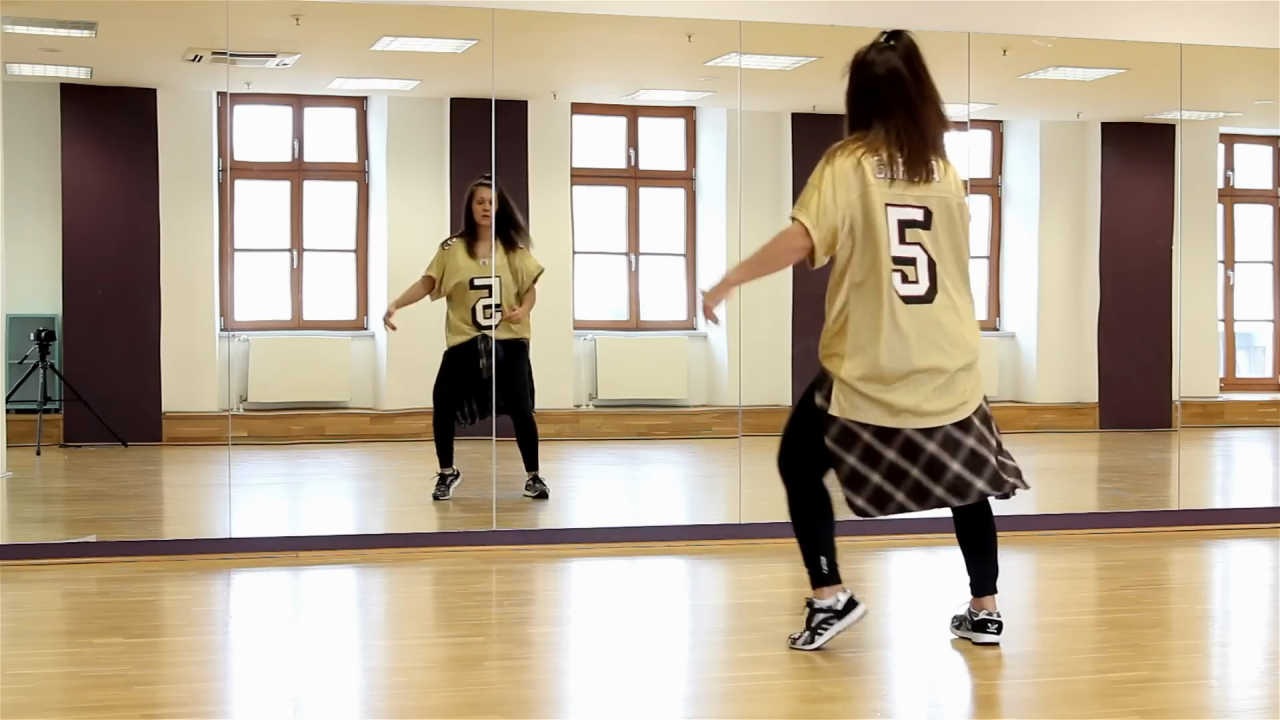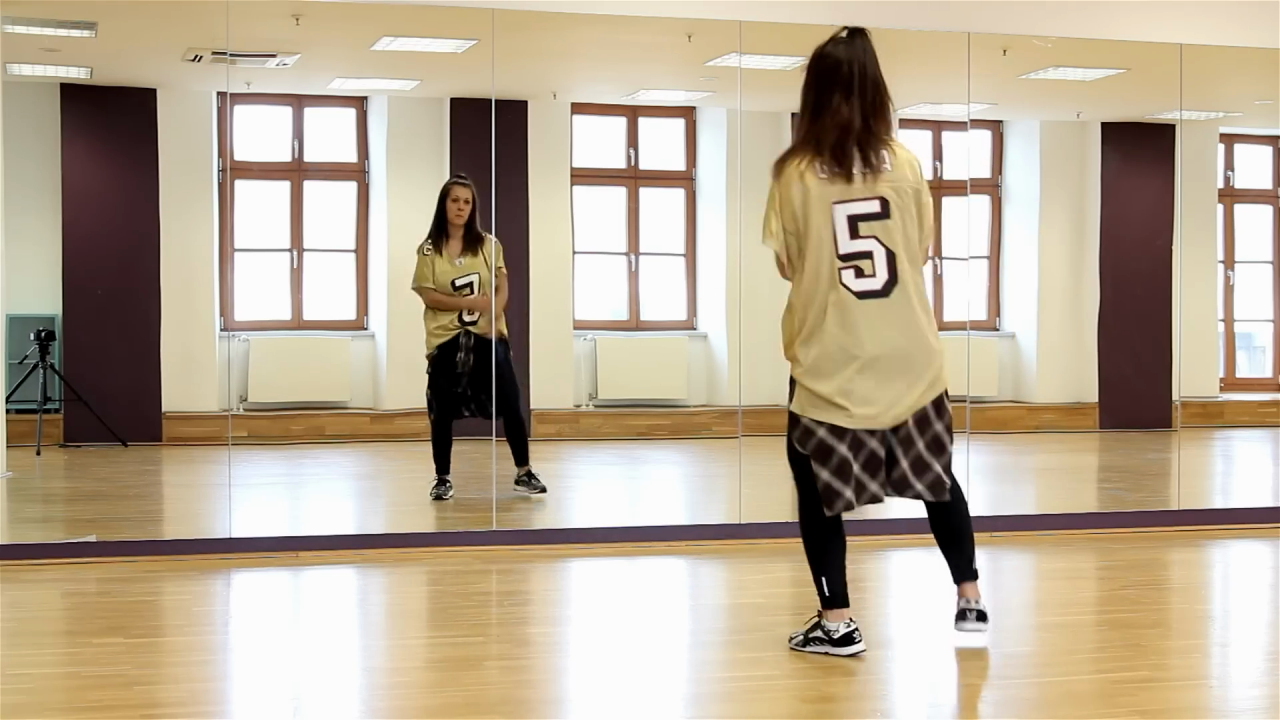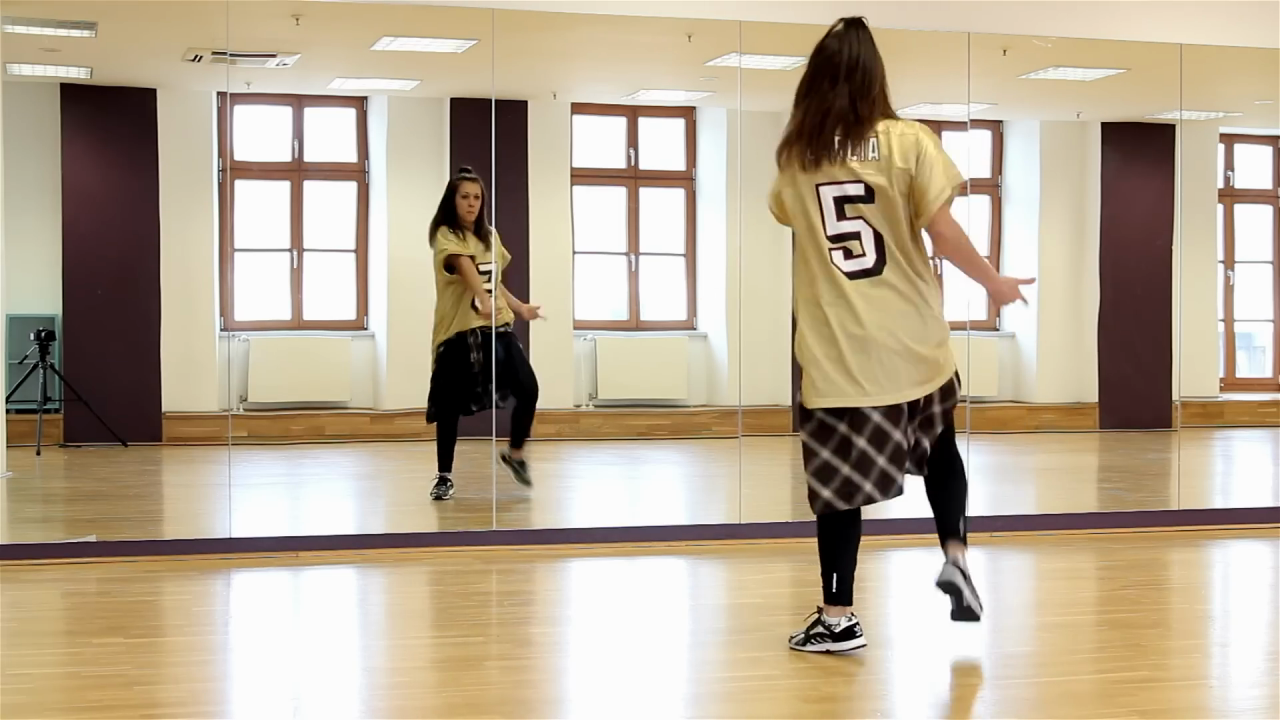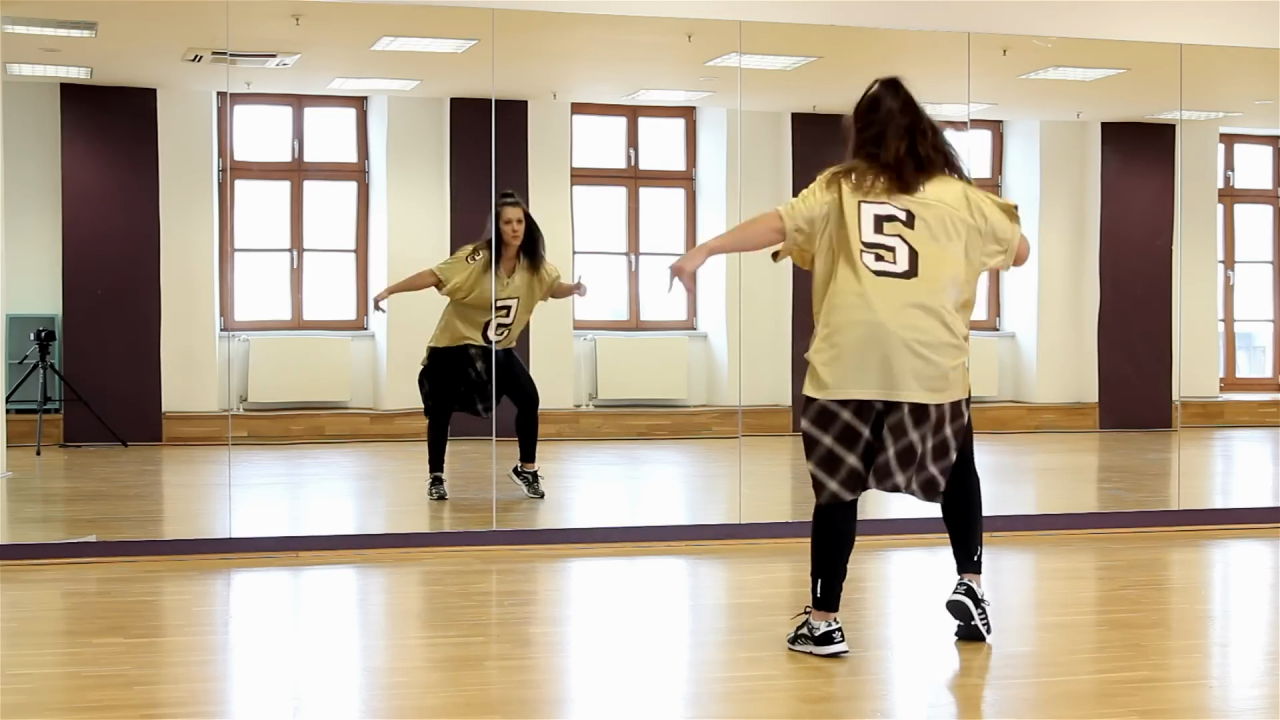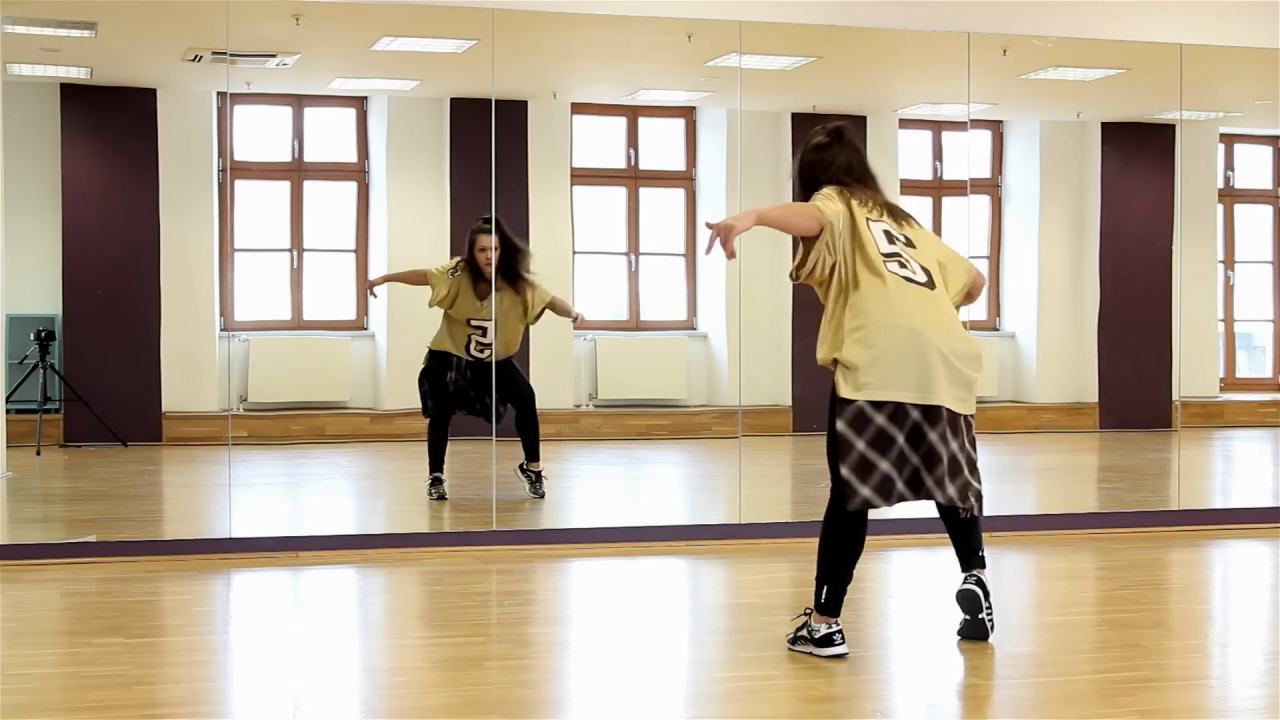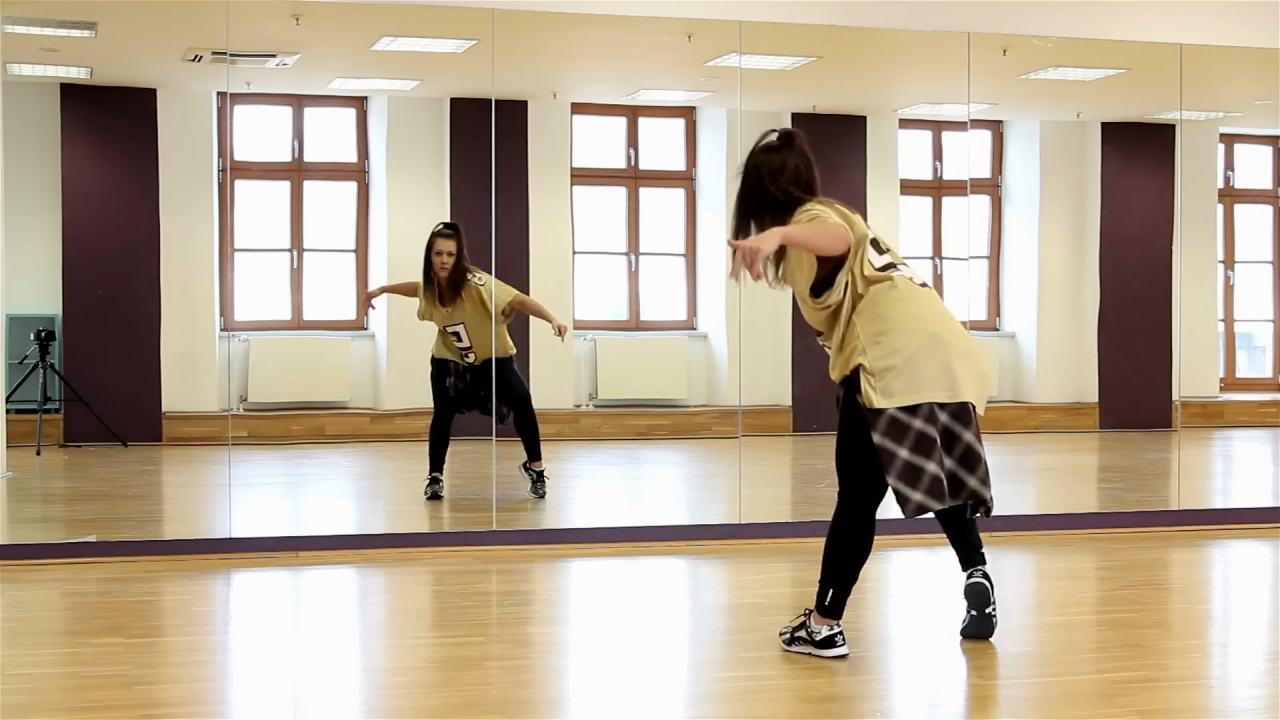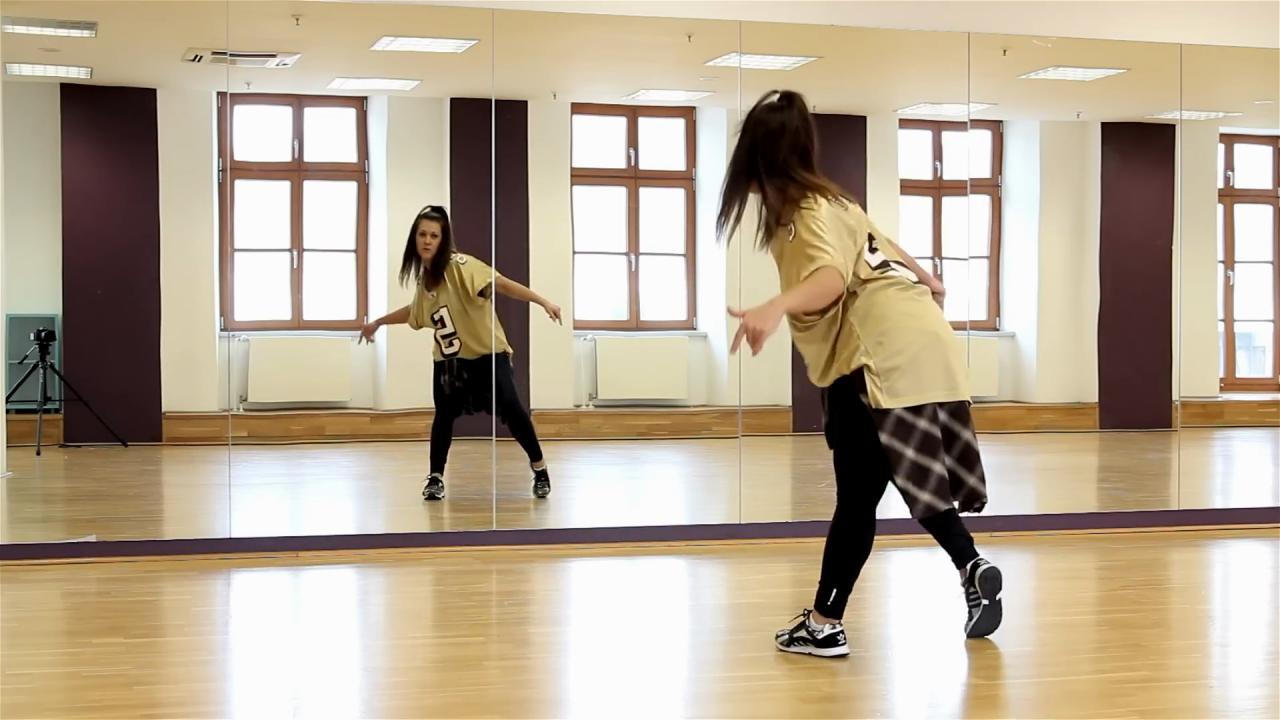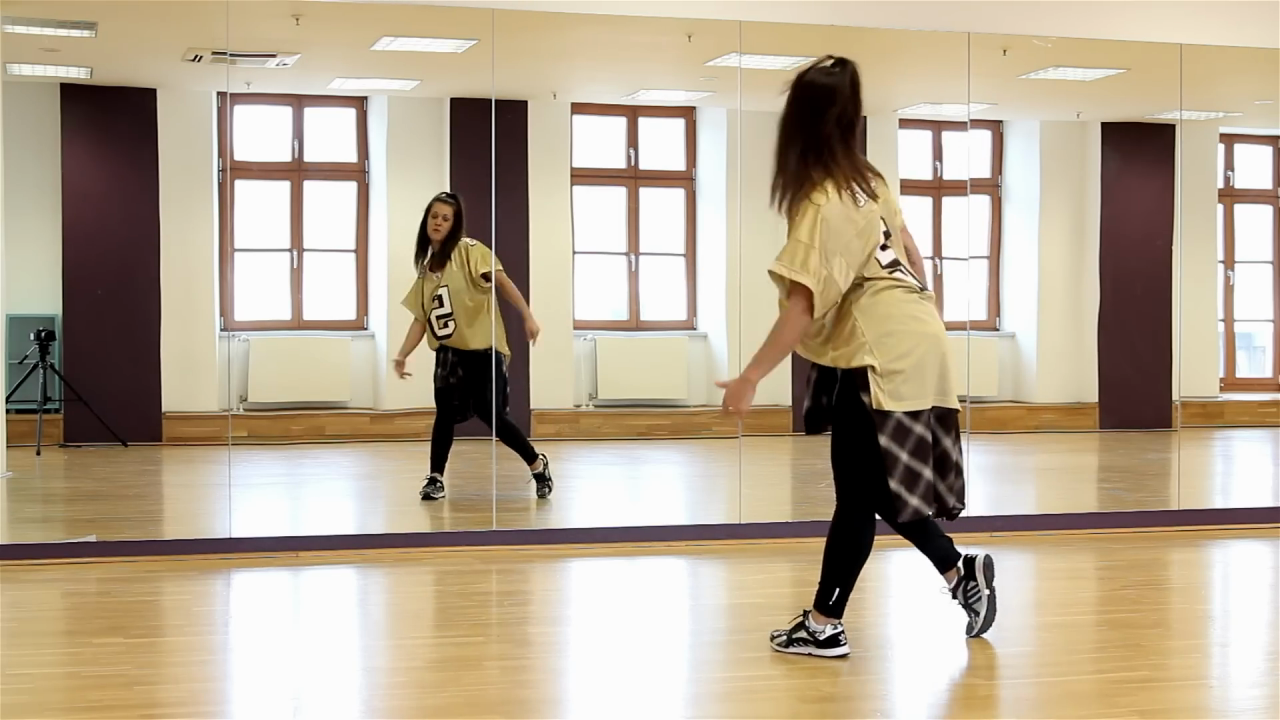
dt=0.3s
person 1, frame 1
left shoulder: (848, 163)
right shoulder: (946, 171)
left elbow: (804, 239)
left wrist: (727, 280)
left hip: (868, 361)
right hip: (947, 361)
left knee: (799, 464)
right knee: (967, 480)
left ankle: (830, 597)
right ankle: (985, 609)
person 1, frame 2
left shoulder: (797, 170)
right shoulder: (903, 164)
left elbow: (790, 265)
left hip: (833, 364)
right hip: (908, 357)
left knee: (816, 486)
right knee: (934, 473)
left ankle: (837, 621)
right ankle: (970, 599)
person 1, frame 3
left shoulder: (796, 157)
right shoulder: (908, 141)
left elbow: (785, 214)
right elbow: (939, 228)
right wrist: (993, 282)
left hip: (838, 349)
right hip: (911, 342)
left knee: (840, 481)
right knee: (939, 452)
left ankle: (838, 618)
right ankle: (955, 558)
person 1, frame 4
left shoulder: (840, 184)
right shoulder: (954, 191)
left elbow: (777, 225)
right elbow: (1019, 250)
left wrist: (701, 250)
right wrist: (1005, 239)
left hip: (851, 352)
right hip: (930, 353)
left knee: (837, 486)
right knee: (958, 471)
left ankle: (823, 621)
right ankle: (969, 583)
person 1, frame 5
left shoulder: (833, 205)
right shoulder: (905, 223)
left elbow: (809, 219)
right elbow: (971, 280)
left wrist: (754, 215)
left hip: (879, 355)
right hip: (946, 354)
left knee: (850, 491)
right knee: (948, 476)
left ankle: (824, 623)
right ankle: (974, 578)
person 1, frame 6
left shoulder: (809, 221)
right shoulder: (834, 216)
left elbow: (838, 238)
left wrist: (778, 234)
left hip: (896, 359)
right hip: (948, 351)
left knee: (859, 496)
right knee: (946, 478)
left ankle: (824, 625)
right ankle: (977, 574)
person 1, frame 7
left shoulder: (810, 215)
right shoulder: (825, 199)
left elbow: (829, 279)
right elbow: (878, 248)
left wrist: (773, 309)
right wrist: (920, 277)
left hip: (888, 356)
right hip: (921, 345)
left knee: (858, 495)
right knee: (915, 482)
left ankle: (823, 625)
right ankle: (972, 569)
person 1, frame 8
left shoulder: (820, 202)
right shoulder: (864, 180)
left elbow: (805, 301)
right elbow: (903, 240)
left wrist: (751, 376)
right wrist: (923, 295)
left hip: (880, 357)
right hip: (911, 346)
left knee: (859, 495)
right knee: (886, 487)
left ankle: (824, 625)
right ankle: (962, 572)
person 2, frame 1
left shoulder: (514, 246)
right shoulder: (454, 247)
left elbow: (530, 287)
right elbow: (428, 282)
left wrist: (524, 309)
right wrist: (394, 305)
left hip: (509, 342)
right hip: (465, 342)
left knee: (520, 409)
right knee: (444, 404)
left ankle: (533, 477)
right ankle: (447, 472)
person 2, frame 2
left shoulder: (487, 243)
right shoulder: (429, 250)
left elbow: (502, 286)
right elbow: (427, 295)
left wrist: (494, 311)
right wrist: (469, 302)
left hip: (489, 337)
right hip: (448, 341)
left knee: (510, 404)
right knee: (442, 411)
left ankle: (524, 473)
right ankle: (443, 479)
person 2, frame 3
left shoulder: (490, 236)
right shoulder: (446, 235)
right elbow: (463, 268)
left wrist: (519, 306)
right wrist: (499, 300)
left hip: (499, 329)
right hip: (460, 333)
left knee: (527, 390)
right knee: (449, 407)
left ankle: (515, 454)
right ankle: (444, 478)
person 2, frame 4
left shoulder: (533, 262)
right shoulder: (476, 257)
left elbow: (552, 287)
right elbow: (433, 276)
left wrist: (573, 289)
right wrist: (388, 291)
left hip: (499, 348)
right hip: (456, 345)
left knee: (529, 399)
right knee: (441, 409)
left ankle: (527, 469)
right ankle: (436, 477)
person 2, frame 5
left shoulder: (516, 281)
right shoulder: (458, 274)
left elbow: (549, 301)
right elbow: (426, 276)
left wrist: (571, 313)
right wrist: (385, 278)
left hip: (496, 357)
right hip: (449, 353)
left knee: (525, 400)
right knee: (440, 411)
left ankle: (531, 467)
right ankle: (436, 478)
person 2, frame 6
left shoulder: (477, 283)
right shoulder: (432, 285)
left elbow: (518, 300)
left wrist: (553, 320)
right wrist: (381, 289)
left hip: (493, 357)
right hip: (450, 359)
left knee: (521, 401)
right knee: (443, 413)
left ankle: (535, 467)
right ankle: (435, 477)
person 2, frame 7
left shoulder: (459, 265)
right shoulder: (423, 279)
left elbow: (501, 284)
right elbow: (414, 315)
left wrist: (543, 302)
right wrist: (378, 323)
left hip: (486, 351)
right hip: (449, 358)
left knee: (510, 407)
right knee: (443, 413)
left ankle: (538, 465)
right ankle: (435, 478)
person 2, frame 8
left shoulder: (468, 250)
right shoulder: (426, 269)
left elbow: (501, 280)
right elbow: (420, 320)
left wrist: (527, 315)
right wrist: (401, 355)
left hip: (483, 349)
right hip: (448, 353)
left knee: (492, 416)
right knee: (445, 414)
left ankle: (537, 465)
right ankle: (435, 479)
